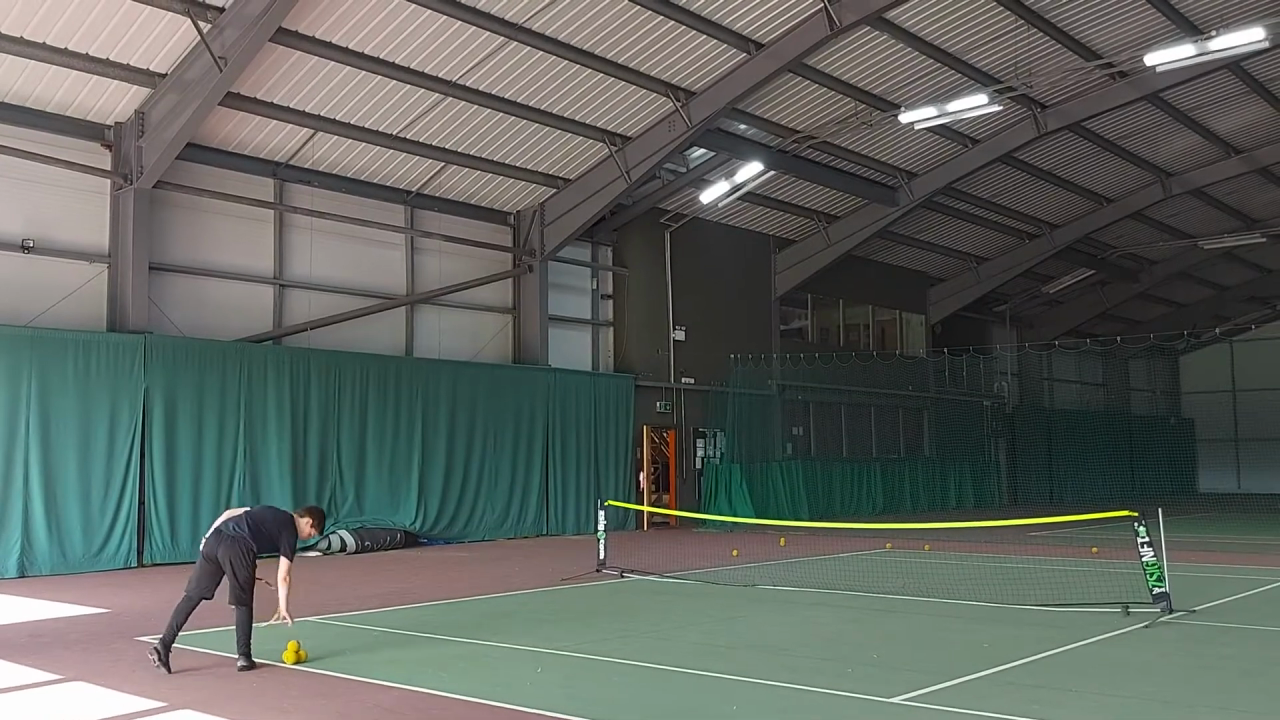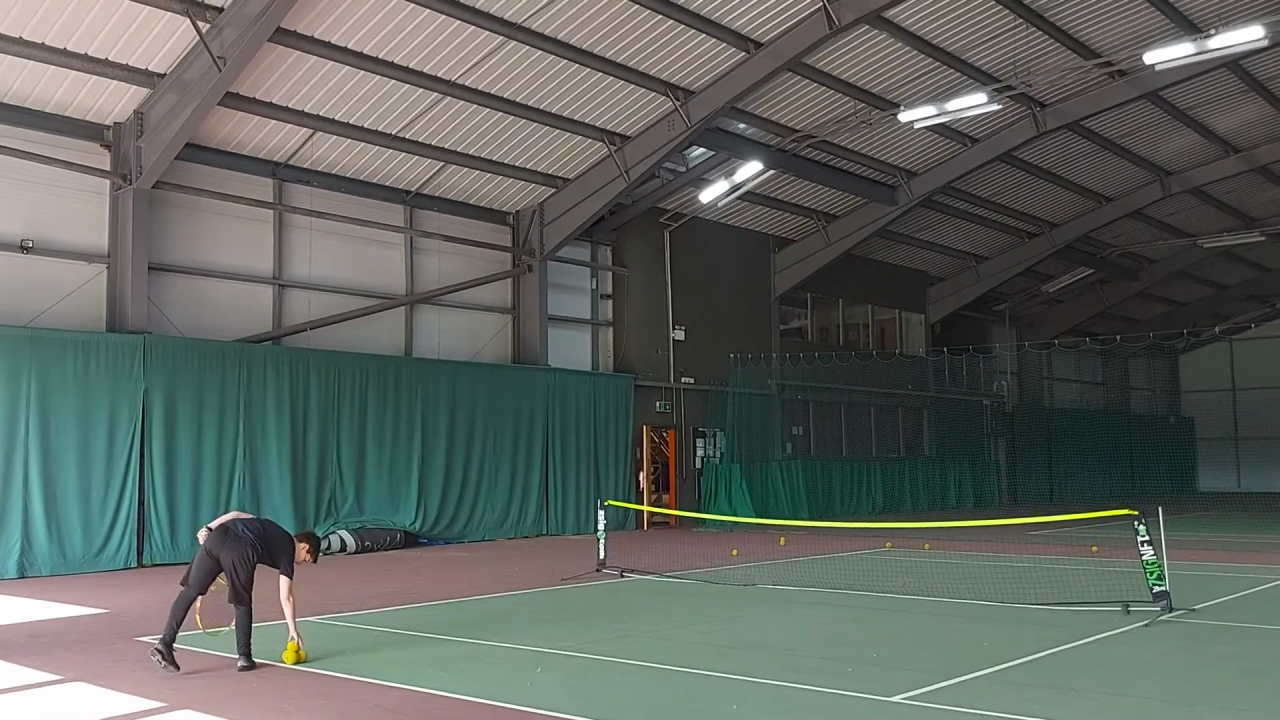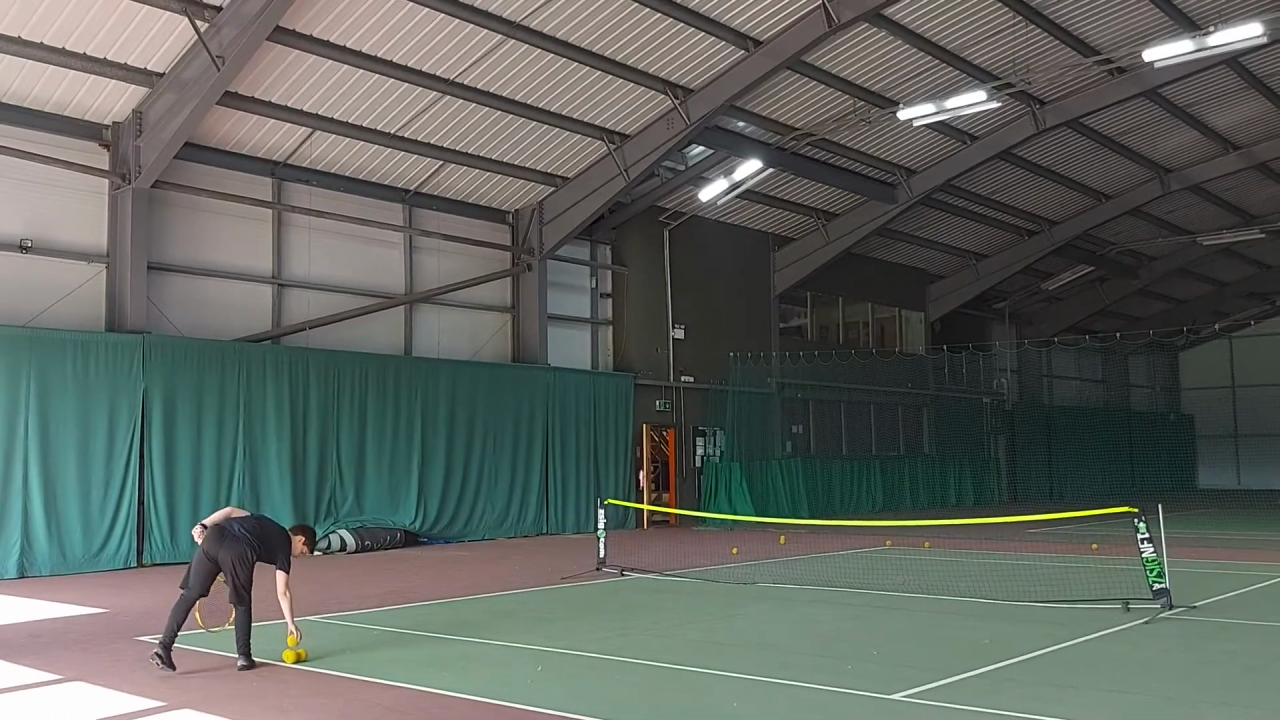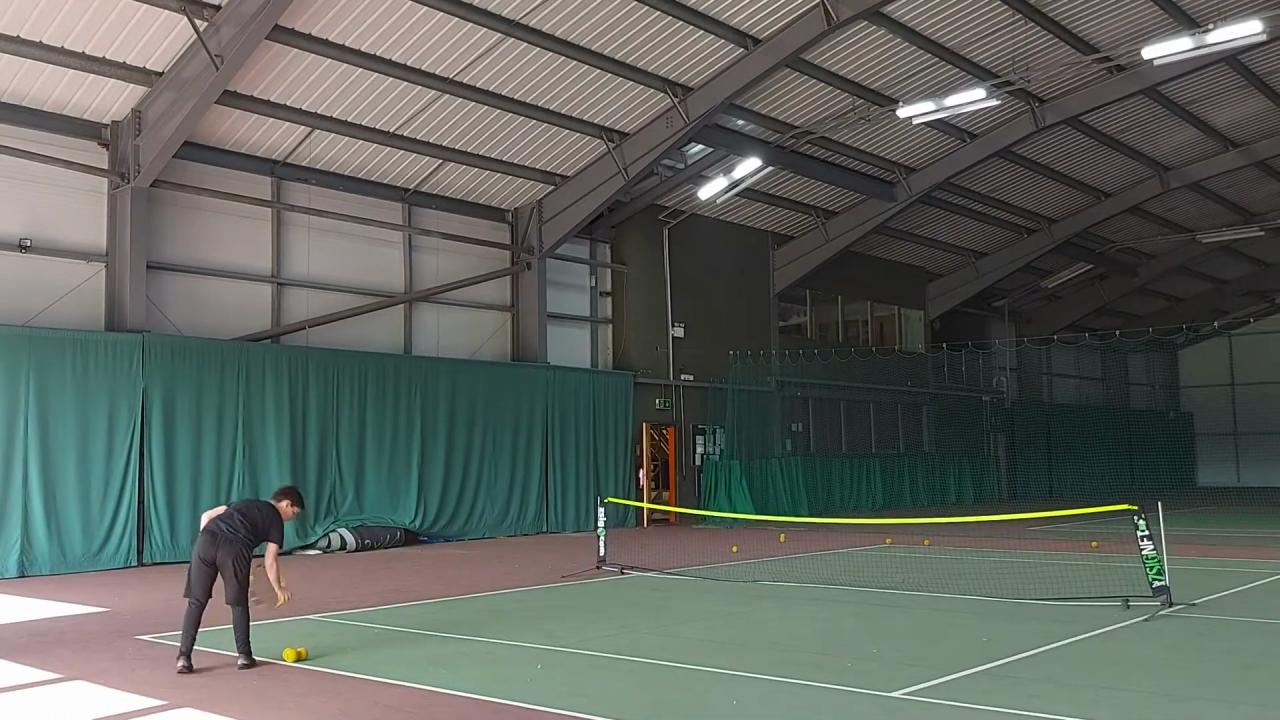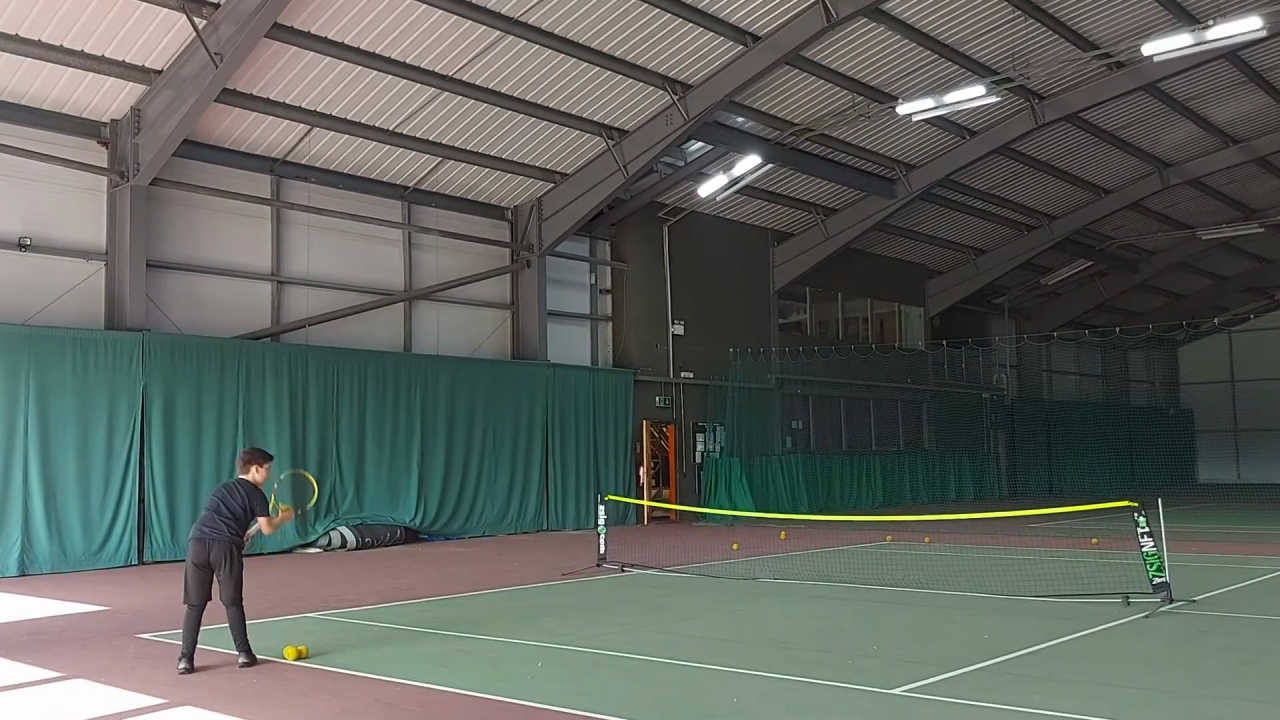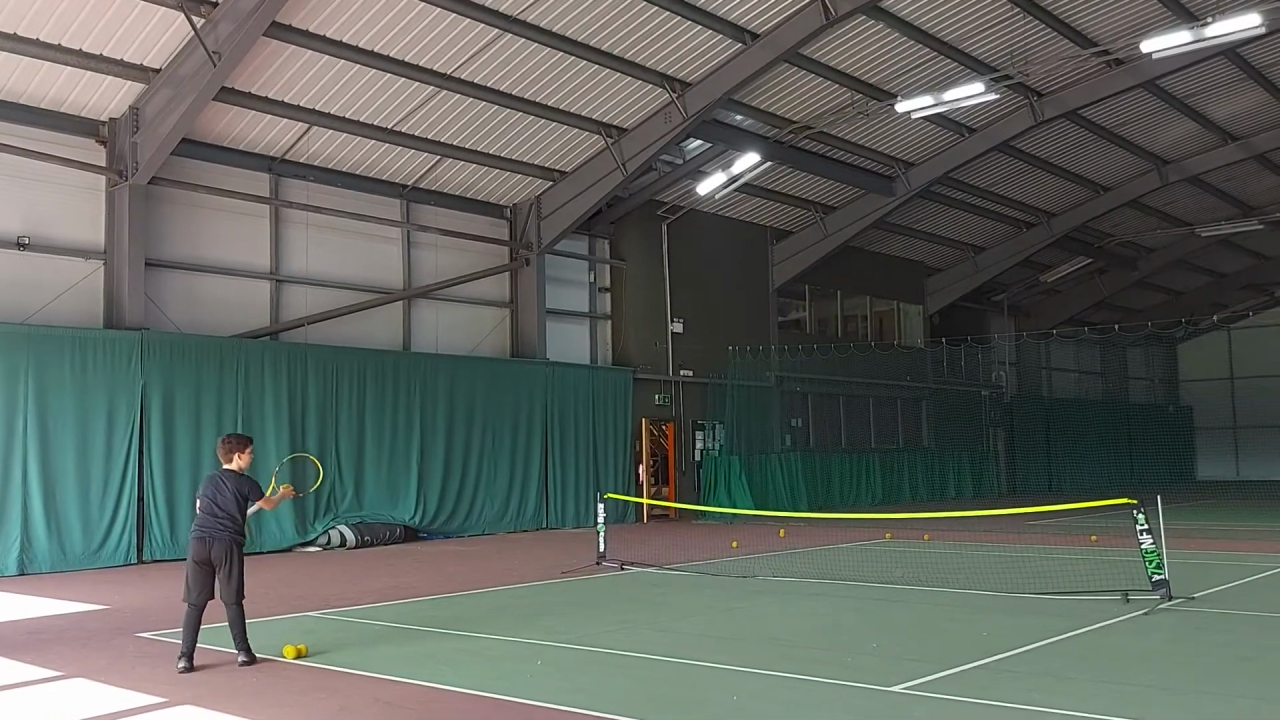
dt=0.3s
person 1, frame 1
left shoulder: (269, 511)
right shoulder: (290, 534)
left elbow: (230, 513)
right elbow: (283, 577)
right wrist: (283, 608)
left hip: (217, 538)
right hip: (239, 549)
left knee: (192, 595)
right knee: (243, 604)
left ankle: (164, 644)
right ankle: (244, 657)
person 1, frame 2
left shoulder: (268, 527)
right shoulder: (286, 552)
left elbow: (236, 514)
right elbow: (286, 598)
left wrist: (210, 527)
right wrist: (293, 630)
left hip: (218, 537)
right hip: (240, 550)
left knee: (190, 592)
right knee: (242, 604)
left ankle: (164, 644)
right ankle: (244, 657)
person 1, frame 3
left shoulder: (262, 521)
right shoulder: (283, 548)
left elbow: (230, 511)
right elbow: (283, 592)
left wrist: (204, 525)
right wrist: (291, 624)
left hip: (214, 538)
right hip: (239, 551)
left knee: (189, 595)
right knee: (242, 604)
left ankle: (164, 646)
right ankle: (244, 656)
person 1, frame 4
left shoulder: (245, 503)
right shoulder: (276, 522)
left elbow: (207, 515)
right elbow: (270, 563)
right wrist: (280, 589)
left hip: (207, 540)
right hip: (235, 549)
left knee: (196, 602)
right knee: (239, 604)
left ankle: (184, 657)
right ankle: (244, 656)
person 1, frame 5
left shoulder: (222, 488)
right shoulder: (256, 494)
right elbow: (267, 529)
right wrist: (282, 518)
left hip: (197, 542)
right hip: (226, 547)
left knee: (195, 605)
right knee: (233, 603)
left ankle: (186, 658)
right ankle: (244, 653)
person 1, frame 6
left shoulder: (208, 480)
right shoulder: (246, 483)
right elbow: (267, 504)
right wrist: (283, 495)
left hip: (199, 541)
right hip: (227, 544)
left knee: (195, 602)
right knee: (232, 601)
left ankle: (185, 657)
right ankle: (243, 652)
